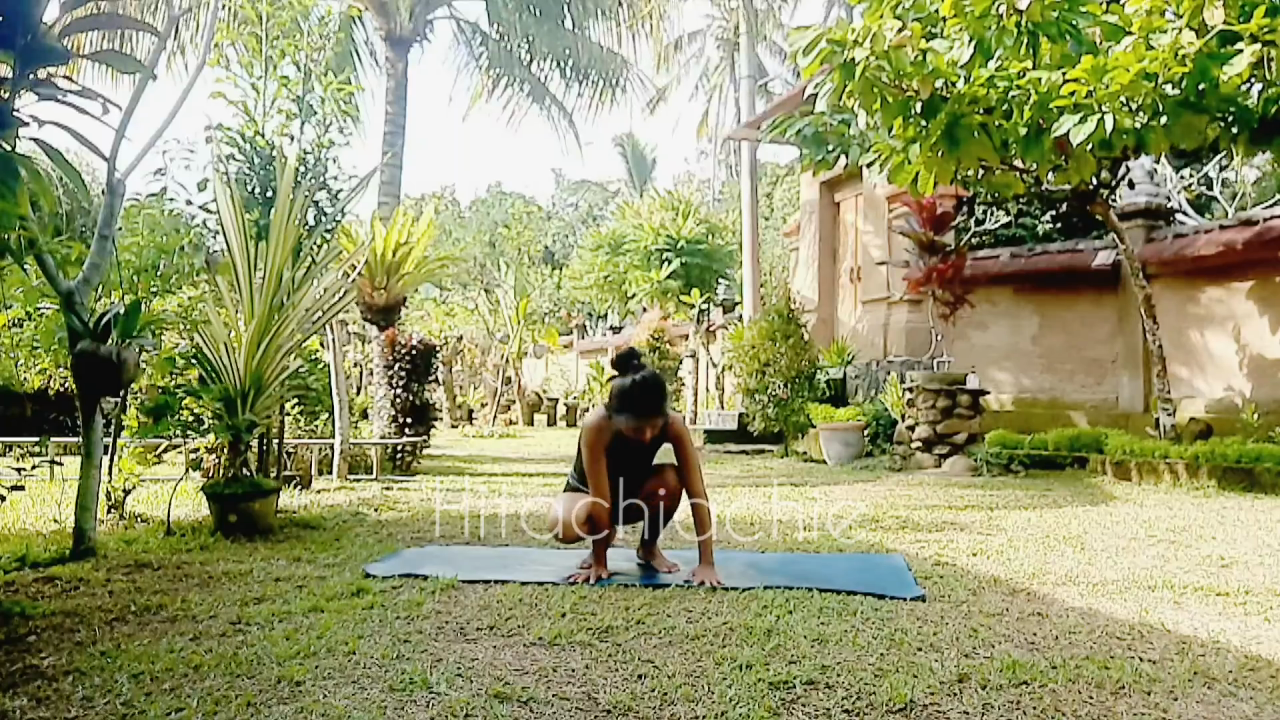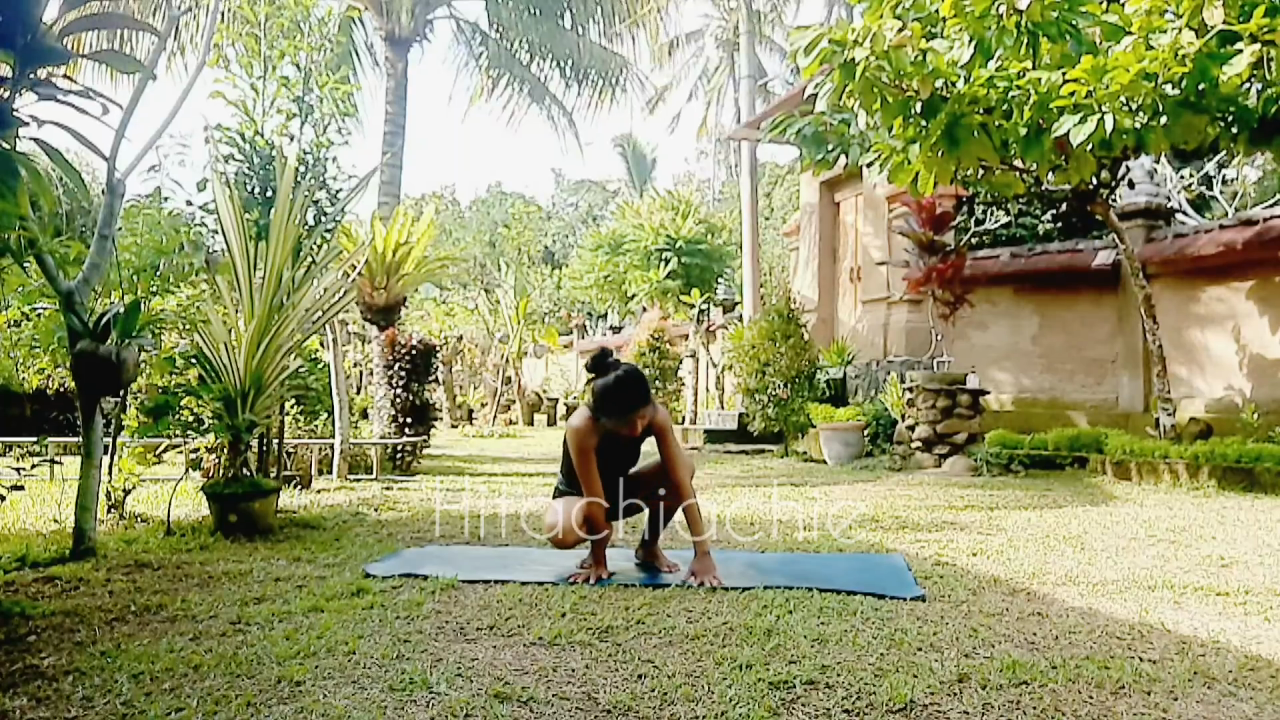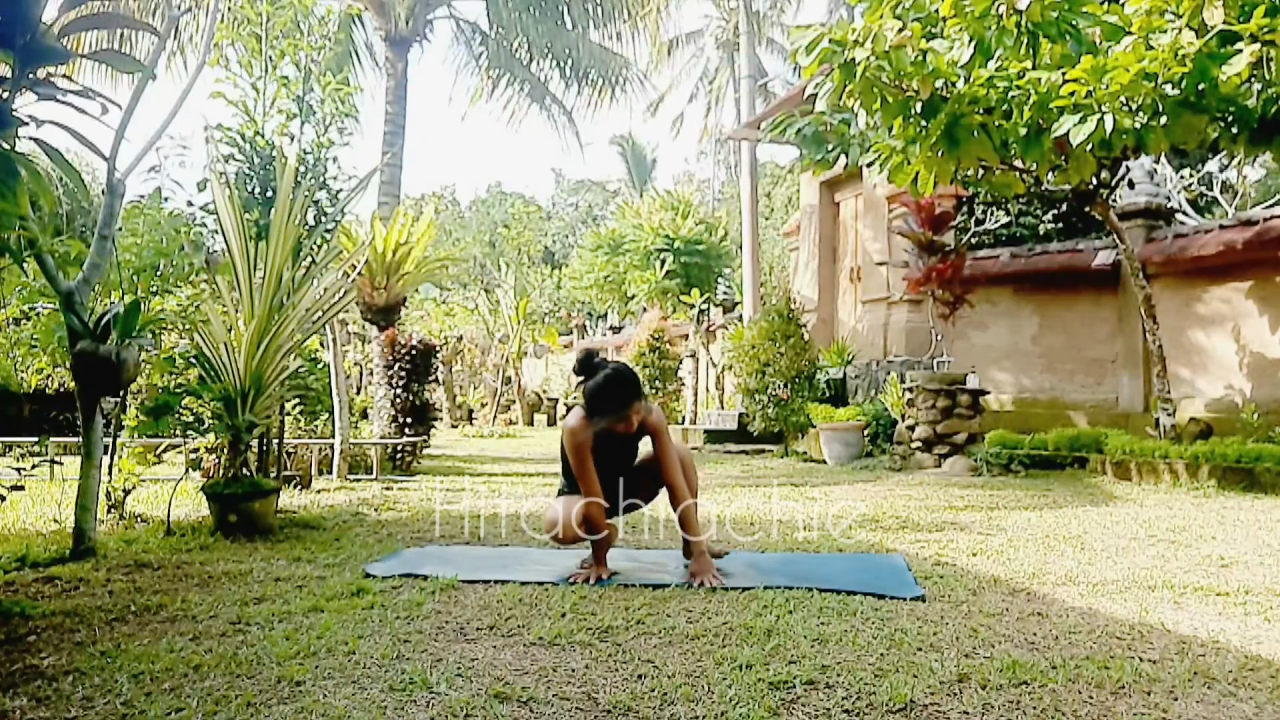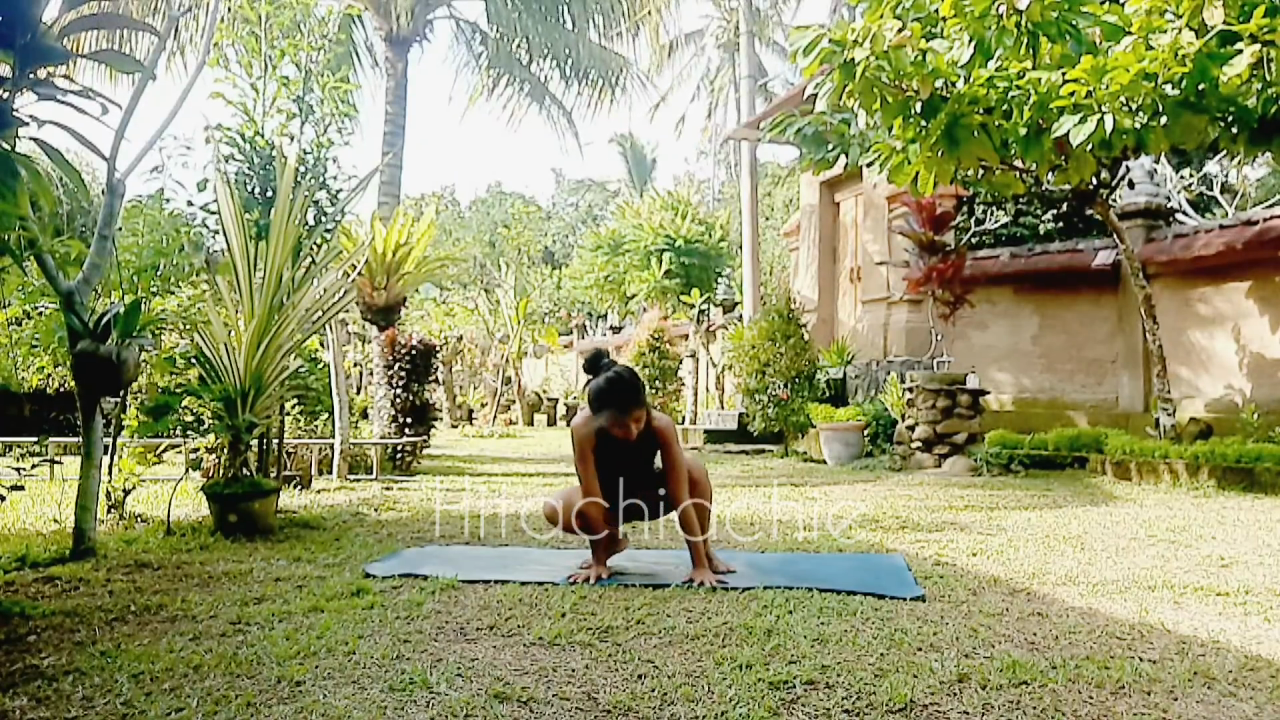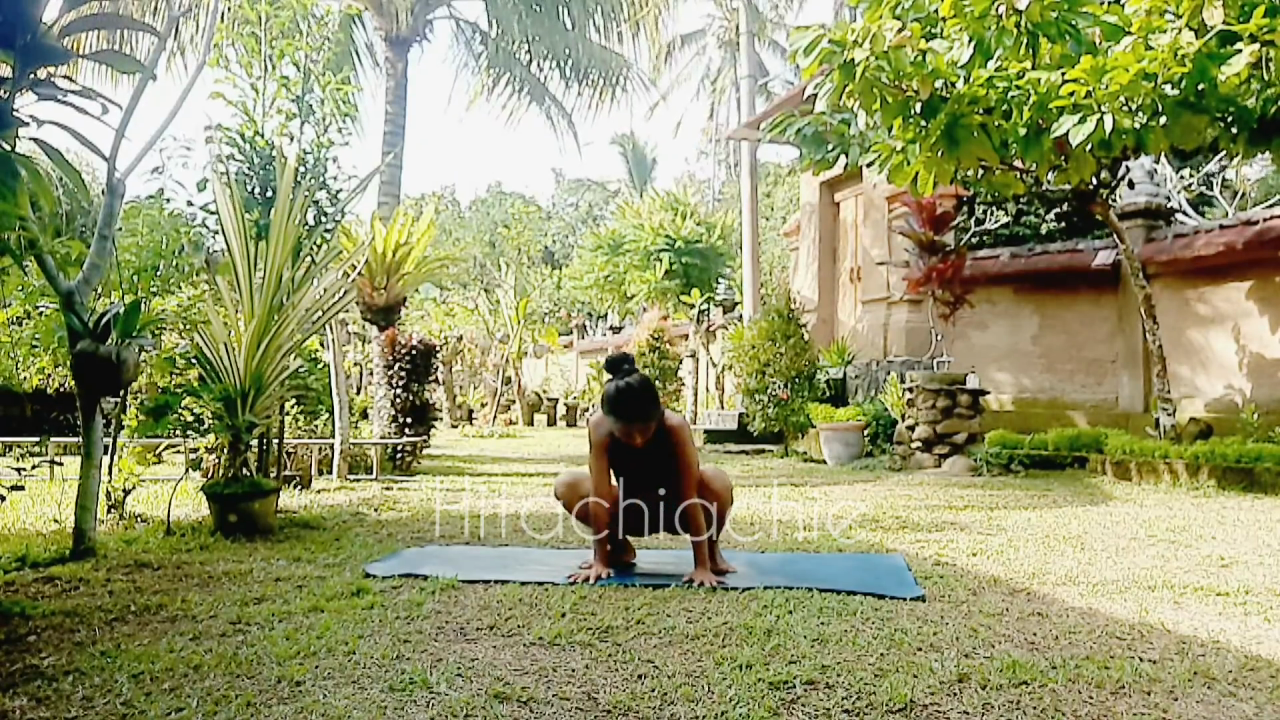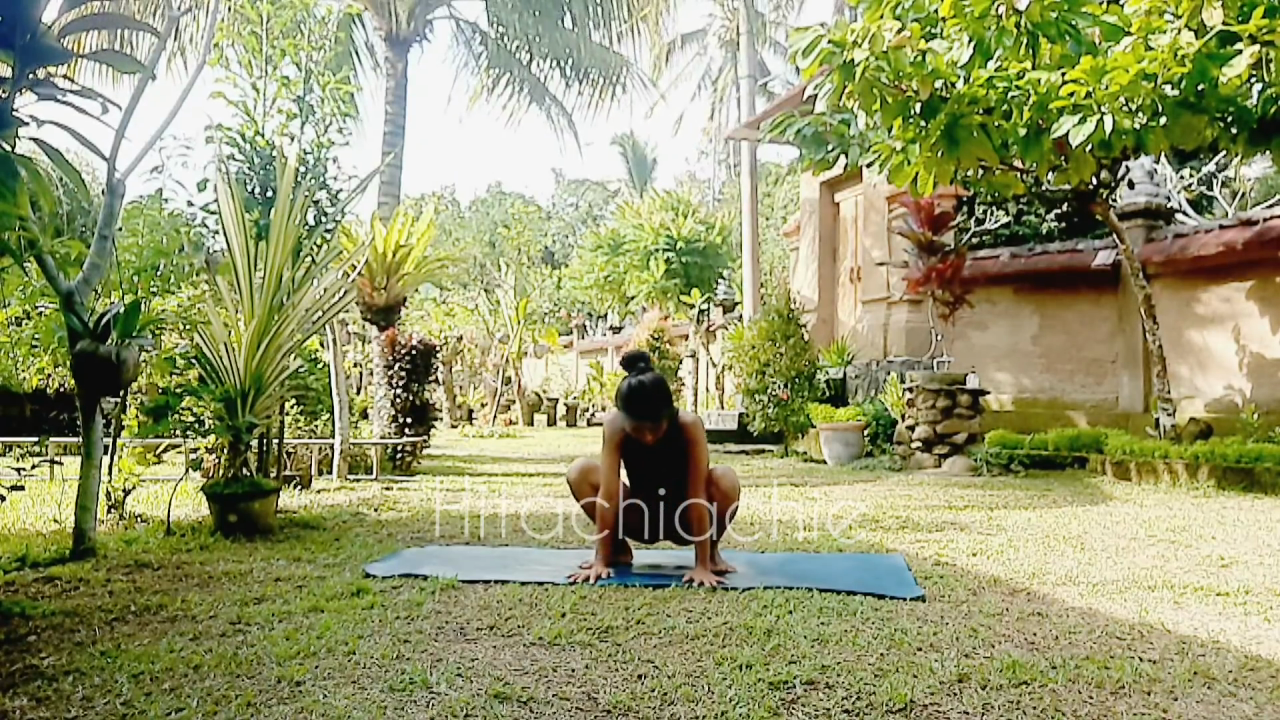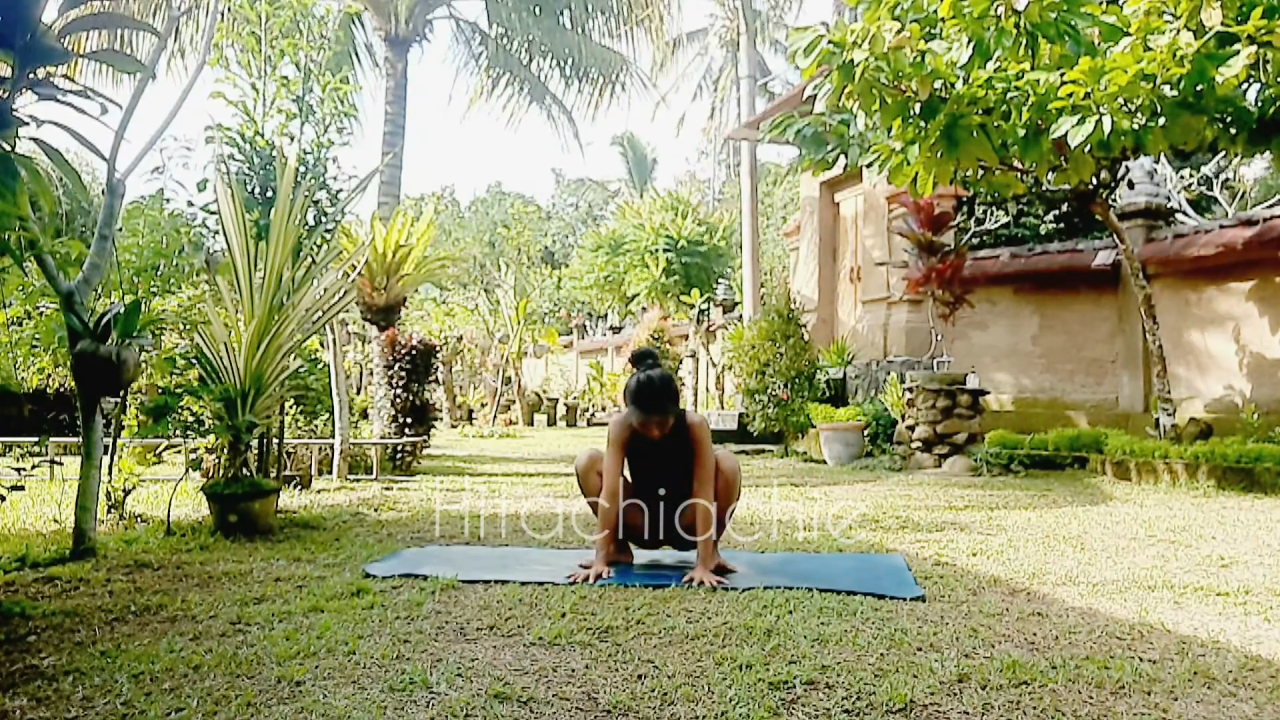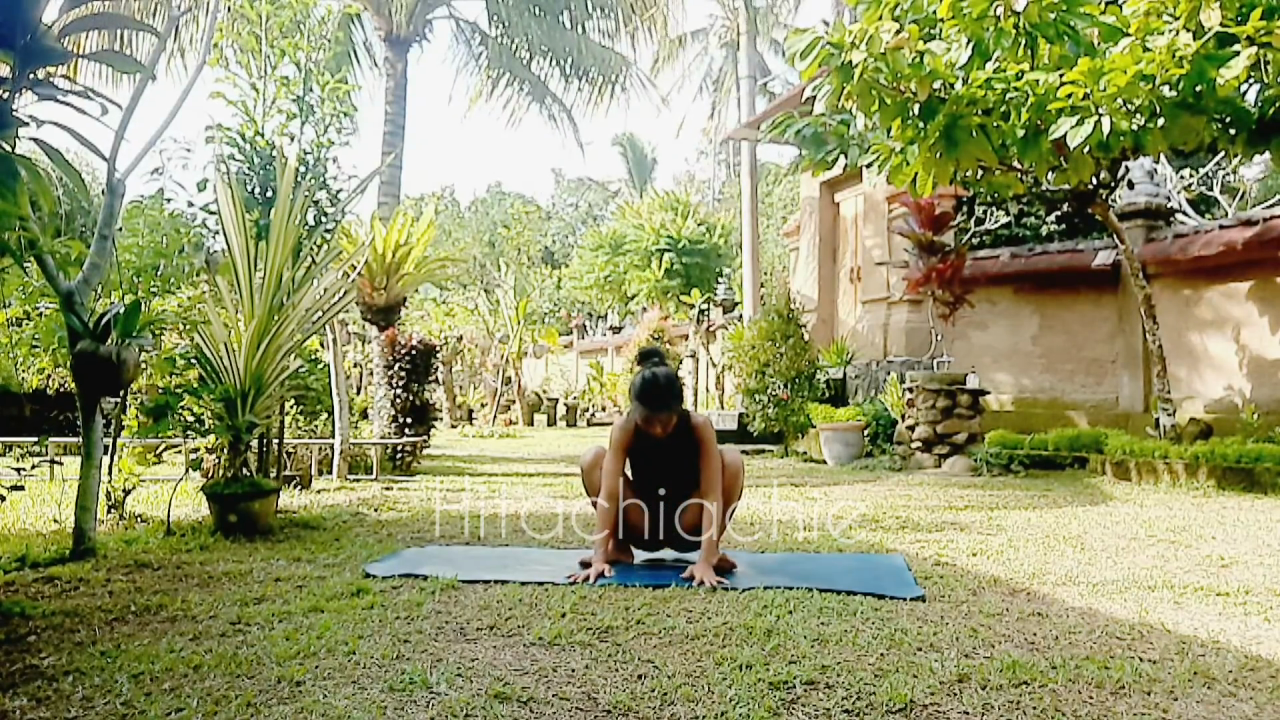
dt=0.4s
person 1, frame 1
left shoulder: (673, 425)
right shoulder: (596, 426)
left elbow: (697, 493)
right elbow: (600, 500)
left wrist: (706, 562)
right wrist: (599, 562)
left hip: (634, 495)
right hip: (587, 493)
left knee: (671, 479)
right knee: (562, 525)
left ankle: (649, 547)
right ankle: (604, 538)
person 1, frame 2
left shoulder: (657, 417)
right shoulder: (582, 427)
left elbow: (683, 484)
right elbow: (594, 500)
left wrist: (702, 554)
right wrist: (598, 562)
left hip: (620, 490)
right hip: (577, 495)
left knee: (681, 468)
right knee: (560, 534)
left ankle: (649, 547)
right ankle: (601, 536)
person 1, frame 3
left shoulder: (651, 416)
right shoulder: (577, 428)
left elbow: (677, 483)
right elbow: (593, 500)
left wrist: (699, 552)
right wrist: (599, 562)
left hip: (625, 487)
right hip: (581, 496)
left knee: (681, 455)
right knee: (557, 526)
left ankle: (689, 545)
right ankle: (605, 535)
person 1, frame 4
left shoulder: (660, 425)
right shoulder: (583, 427)
left elbow: (681, 499)
right elbow: (591, 500)
left wrist: (700, 564)
right wrist: (599, 561)
left hip: (647, 495)
right hip: (608, 498)
left knee: (692, 467)
right knee: (555, 510)
left ankle: (705, 552)
right ankle: (611, 540)
person 1, frame 5
left shoulder: (675, 426)
right shoulder: (599, 426)
left elbow: (690, 497)
right elbow: (600, 497)
left wrist: (701, 565)
right wrist: (600, 560)
left hip: (675, 508)
right hip: (632, 511)
left knee: (716, 482)
right knee: (566, 485)
left ankle: (711, 551)
right ankle: (619, 546)
person 1, frame 6
left shoulder: (689, 425)
right shoulder: (615, 425)
left elbow: (697, 495)
right elbow: (608, 494)
left wrist: (702, 565)
right wrist: (601, 559)
left hip: (683, 517)
right hip: (642, 518)
left knee: (725, 480)
right knee: (580, 472)
left ankle: (711, 552)
right ankle: (618, 548)
person 1, frame 7
left shoulder: (694, 425)
right shoulder: (621, 425)
left elbow: (704, 495)
right elbow: (610, 492)
left wrist: (703, 564)
right wrist: (601, 558)
left hip: (685, 526)
right hip: (643, 526)
left knee: (726, 463)
right knee: (588, 462)
left ankle: (711, 550)
right ankle: (619, 548)
person 1, frame 8
left shoulder: (699, 426)
right shoulder: (625, 428)
left elbow: (711, 495)
right elbow: (608, 493)
left wrist: (705, 561)
right wrist: (599, 556)
left hip: (687, 529)
right hip: (643, 528)
left knee: (731, 459)
right knee: (593, 458)
left ankle: (712, 551)
right ankle: (619, 547)
